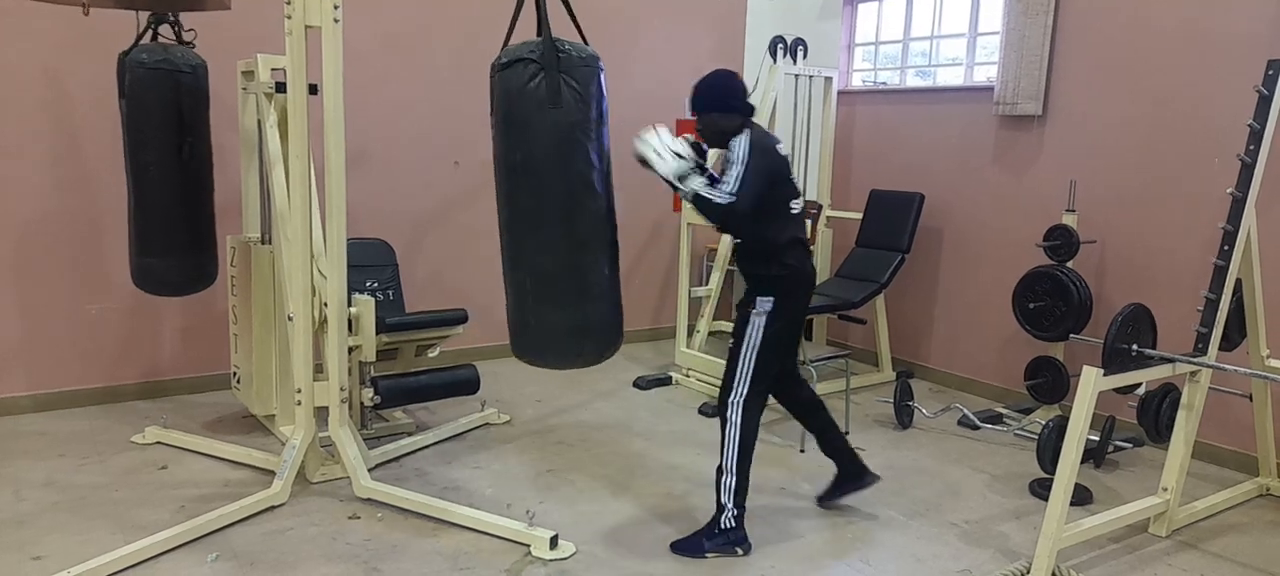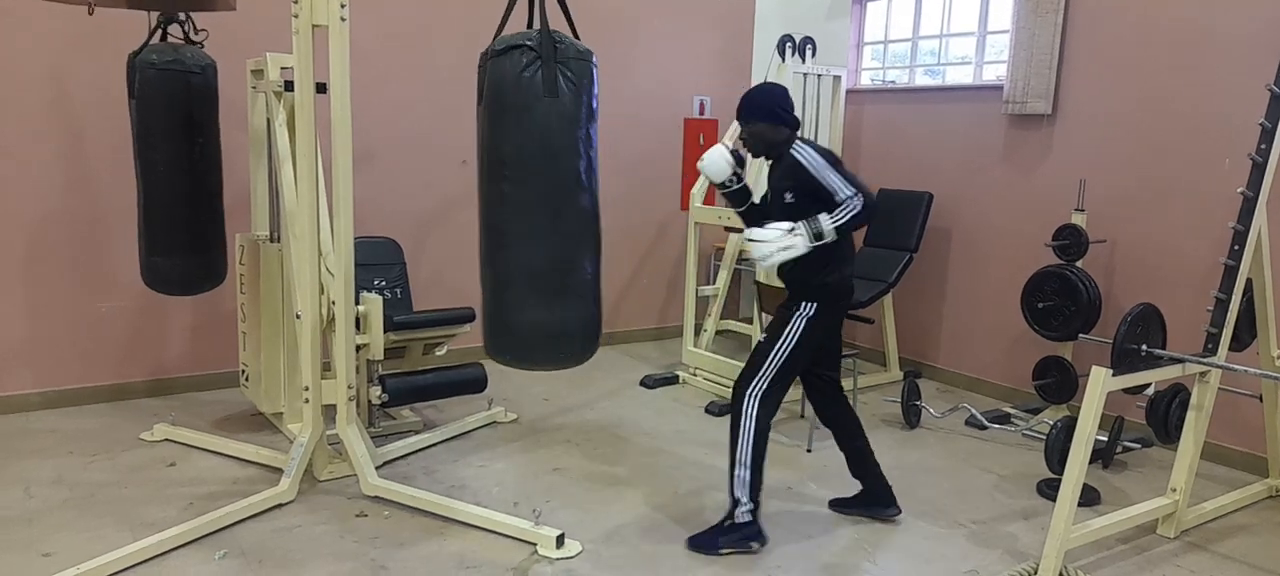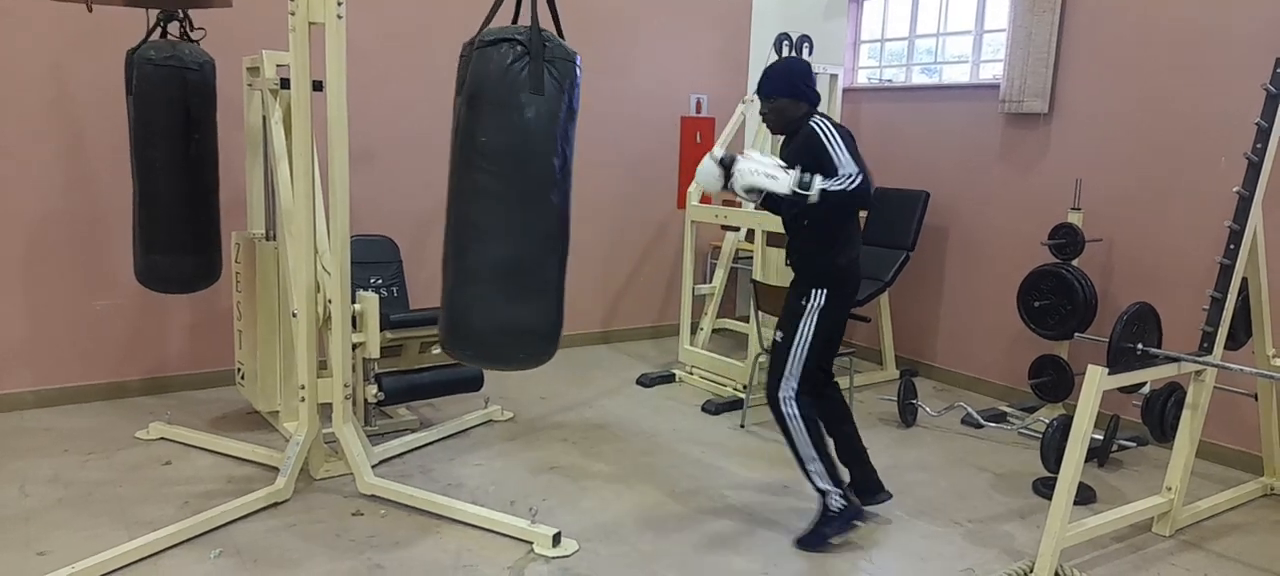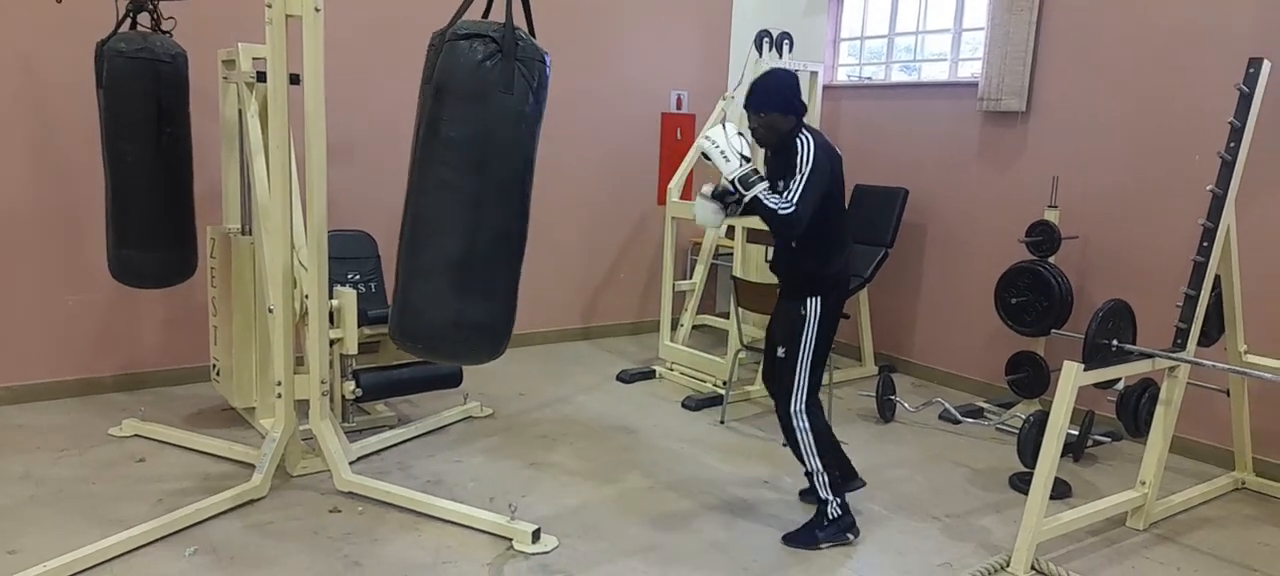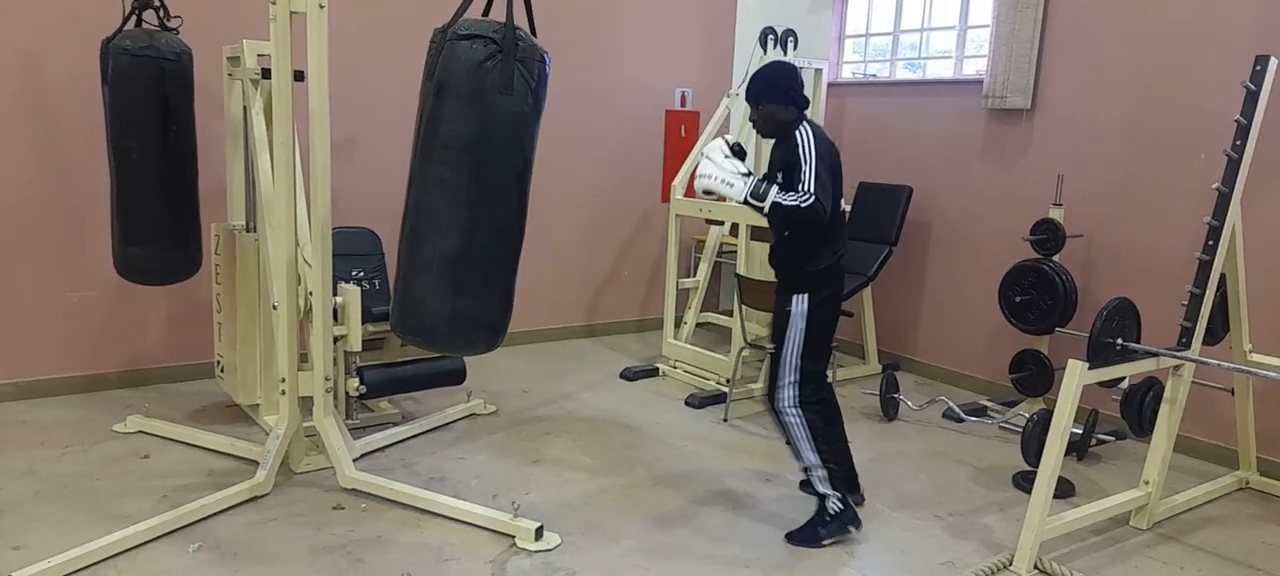
dt=0.2s
person 1, frame 1
left shoulder: (747, 147)
right shoulder: (757, 142)
left elbow: (728, 212)
right elbow: (732, 203)
left wrist: (677, 170)
right wrist: (691, 168)
left hip: (773, 288)
right hip: (790, 278)
left knee: (739, 399)
right knee: (784, 380)
left ankle: (729, 526)
right ankle: (851, 468)
person 1, frame 2
left shoulder: (805, 158)
right shoulder: (784, 163)
left elbow: (861, 205)
right elbow: (766, 224)
left wrist: (805, 235)
right wrist: (732, 183)
left hip: (817, 295)
right hip: (817, 293)
left knee: (752, 395)
right knee: (824, 390)
left ankle: (743, 521)
right ankle: (877, 493)
person 1, frame 3
left shoulder: (822, 133)
right shoulder: (795, 141)
left elbow: (857, 188)
right elbow: (780, 205)
left wrist: (787, 182)
right wrist: (737, 178)
left hip: (826, 282)
right hip: (818, 277)
left knee: (785, 392)
right knee: (815, 381)
left ankle: (838, 505)
right ankle: (864, 483)
person 1, frame 4
left shoulder: (811, 151)
right shoulder: (779, 149)
left elbow: (787, 217)
left wrist: (739, 171)
right wrist: (725, 198)
left hip: (817, 290)
right hip: (798, 285)
left knee: (795, 401)
right knee: (781, 382)
left ankle: (834, 516)
right ankle: (838, 472)
person 1, frame 5
left shoulder: (807, 141)
right shoulder: (788, 141)
left elbow: (813, 209)
right elbow: (782, 199)
left wrist: (747, 187)
right wrist: (736, 173)
left hip: (810, 285)
right hip: (801, 279)
left knee: (787, 394)
right knee: (810, 382)
left ankle: (836, 509)
right ankle: (842, 481)
